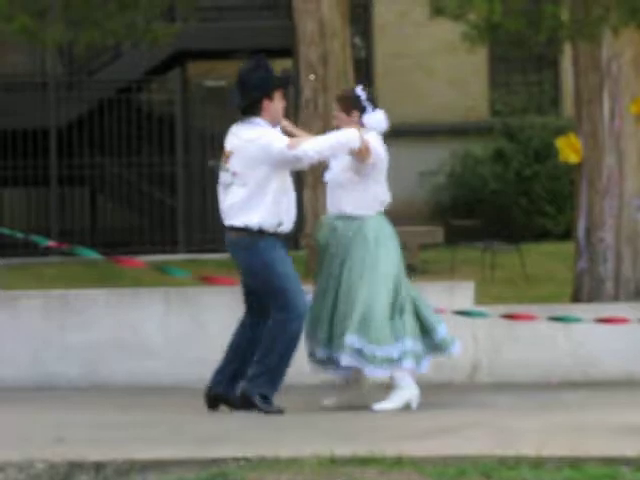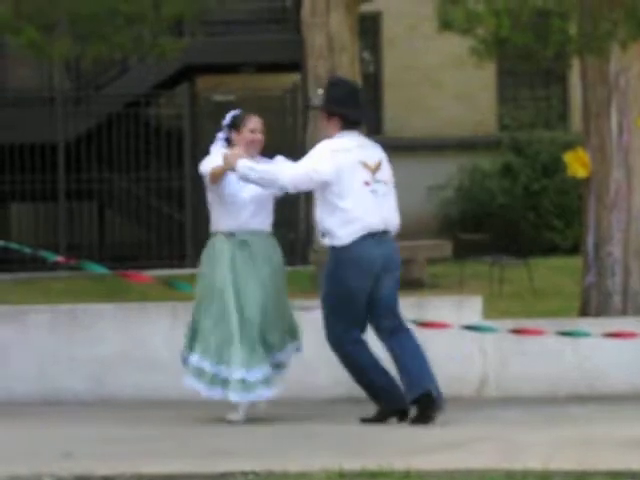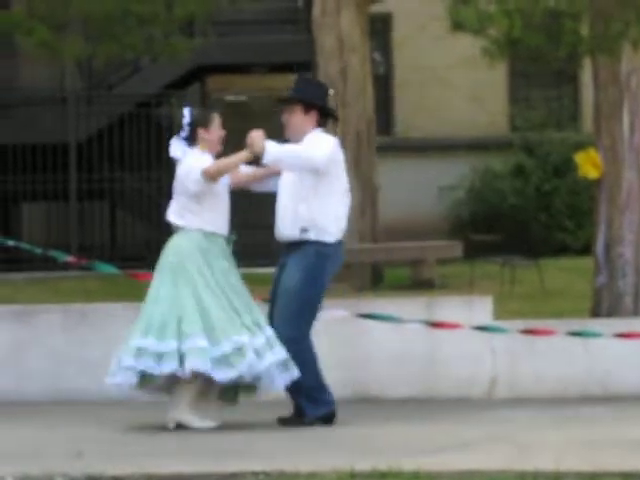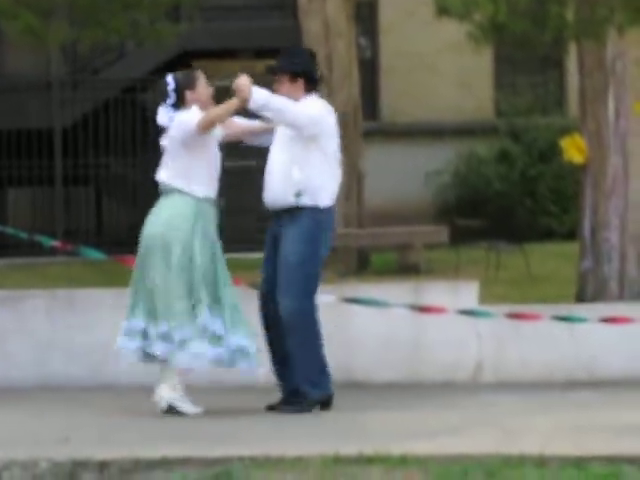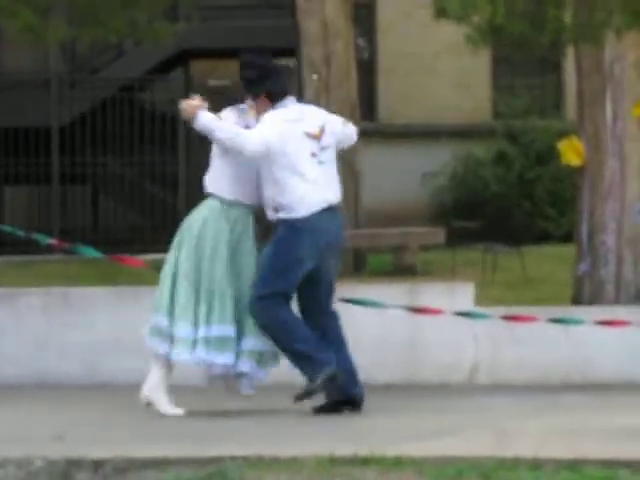
dt=1s
person 1, frame 1
left shoulder: (241, 133)
right shoulder: (262, 140)
right elbow: (305, 154)
right wrist: (352, 138)
left hip: (253, 240)
right hip: (256, 243)
left knee: (260, 314)
right knee: (292, 308)
left ankle: (223, 387)
right ankle: (256, 390)
person 1, frame 2
left shoulder: (330, 152)
right shoulder: (373, 151)
left elbow: (291, 179)
left wrist: (242, 165)
left hip: (350, 254)
right hip: (384, 249)
left knee: (342, 335)
right knee: (391, 327)
left ankle: (392, 401)
right ankle: (424, 392)
person 1, frame 3
left shoulder: (325, 145)
right shoulder: (309, 150)
left elbow: (309, 161)
right elbow: (282, 178)
left wrist: (266, 149)
left hip: (314, 254)
right hip: (300, 253)
left knee: (290, 333)
right knee: (281, 331)
left ankle: (318, 407)
right ankle: (309, 404)
person 1, frame 4
left shoulder: (316, 111)
right shoulder: (298, 120)
left elbow: (294, 118)
right elbow: (277, 131)
left wrist: (252, 94)
left hip: (308, 223)
right hip: (287, 222)
left knee: (295, 306)
right knee: (271, 305)
left ankle: (314, 390)
right ankle: (298, 389)
person 1, frame 5
left shoulder: (276, 124)
right shoulder: (316, 115)
left elbow: (249, 145)
right elbow: (348, 134)
left wrist: (202, 118)
left hip: (300, 229)
right hip: (328, 223)
left knee: (265, 304)
right knee: (318, 312)
left ankle: (319, 365)
right ankle: (347, 390)
person 2, frame 1
left shoulder: (371, 146)
right shoulder: (345, 148)
left elbow: (360, 151)
left hip: (367, 236)
right hip: (349, 235)
left knee: (374, 310)
right knee: (346, 308)
left ankle: (406, 386)
right ankle: (354, 379)
person 2, frame 2
right shoulder: (215, 162)
right elbow: (212, 176)
right wrist: (228, 162)
left hip: (261, 251)
right hip: (225, 252)
left knee: (253, 321)
right knee: (222, 322)
left ankle: (245, 396)
person 2, frame 3
left shoulder: (203, 163)
right shoulder: (194, 162)
left elbow: (239, 179)
right elbow: (214, 172)
left wrist: (276, 168)
right wrist: (247, 153)
left hip: (203, 256)
right hip: (195, 254)
left knee: (206, 335)
right knee: (216, 329)
left ankle: (180, 407)
right ankle: (180, 407)
person 2, frame 4
left shoulder: (198, 124)
right shoulder: (187, 120)
left elbow: (236, 129)
right elbow: (209, 121)
left wrist: (276, 124)
right wrist: (238, 100)
left hip: (181, 220)
right hip: (182, 220)
left knee: (183, 308)
right knee: (188, 307)
left ankle: (170, 387)
right ankle: (169, 387)
person 2, frame 5
right shoulder: (232, 121)
left hip: (239, 225)
right hip: (215, 220)
left knee: (241, 301)
right knee: (196, 298)
left ankle: (223, 362)
right ankle: (155, 384)
